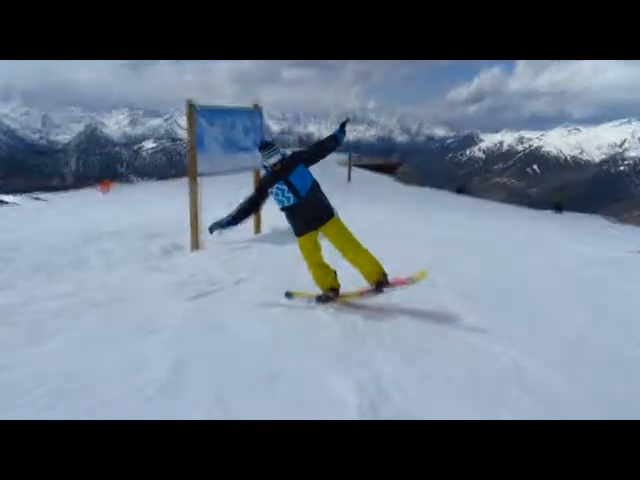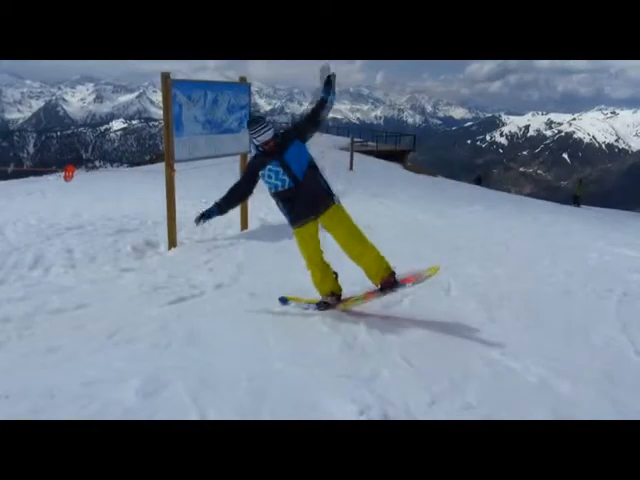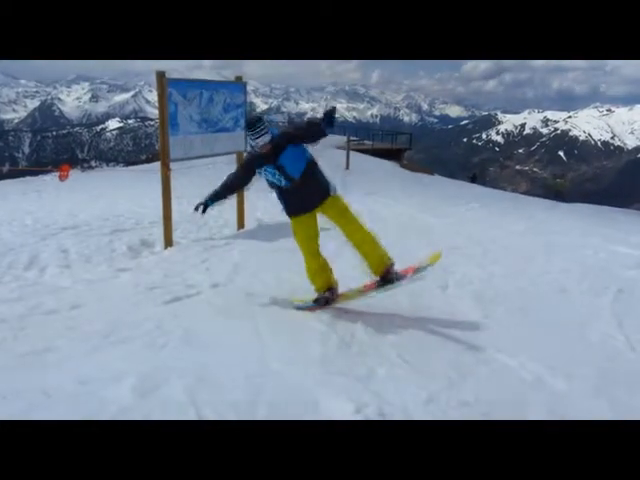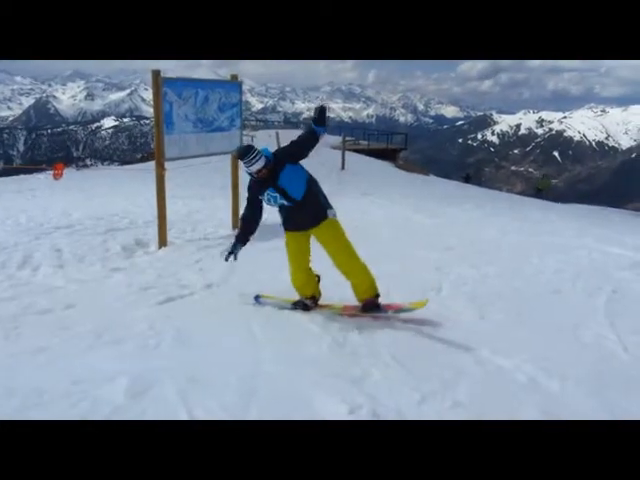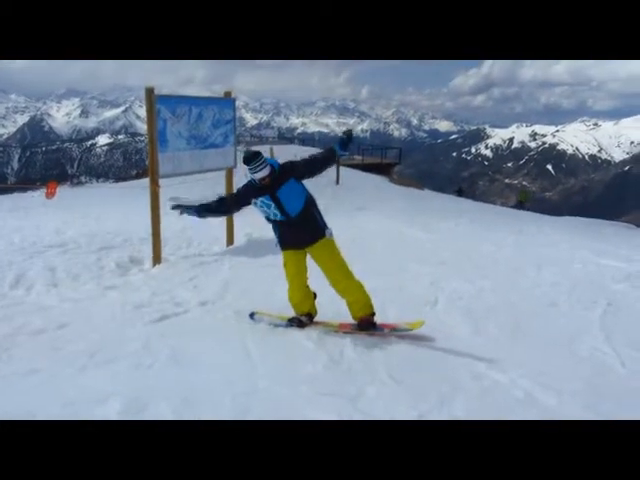
dt=0.7s
person 1, frame 1
left shoulder: (296, 161)
right shoulder: (267, 183)
left elbow: (320, 149)
right elbow: (250, 205)
left wrist: (339, 134)
right wrist: (225, 222)
left hip: (323, 214)
right hip: (302, 226)
left knee: (350, 248)
right knee: (313, 262)
left ankle: (378, 278)
right ankle: (330, 288)
person 1, frame 2
left shoulder: (292, 137)
right shoulder: (257, 165)
left elbow: (315, 117)
right elbow: (239, 192)
left wrist: (327, 92)
right wrist: (213, 211)
left hip: (323, 202)
right hip: (299, 216)
left knee: (354, 242)
right knee: (313, 259)
left ankle: (384, 277)
right ankle: (330, 293)
person 1, frame 3
left shoulder: (287, 138)
right shoulder: (253, 160)
left elbow: (312, 131)
right elbow: (235, 181)
left wrist: (325, 123)
right wrist: (211, 198)
left hip: (320, 193)
right hip: (297, 207)
left knee: (353, 230)
right knee: (309, 251)
left ankle: (384, 270)
right ankle: (326, 288)
person 1, frame 4
left shoulder: (283, 158)
right shoulder: (255, 187)
left elbow: (304, 143)
right elbow: (250, 217)
left wrist: (317, 126)
right wrist: (238, 242)
left hip: (318, 213)
right hip: (293, 224)
left knee: (344, 257)
right knee: (297, 266)
left ankle: (368, 296)
right ankle: (309, 295)
person 1, frame 5
left shoulder: (288, 171)
right shoulder: (251, 191)
left elbow: (316, 163)
right elbow: (225, 205)
left wrist: (339, 149)
right wrist: (193, 209)
left hip: (314, 231)
right hip: (289, 240)
left knee: (340, 276)
right knee: (296, 282)
left ankle: (364, 314)
right ankle: (305, 312)
